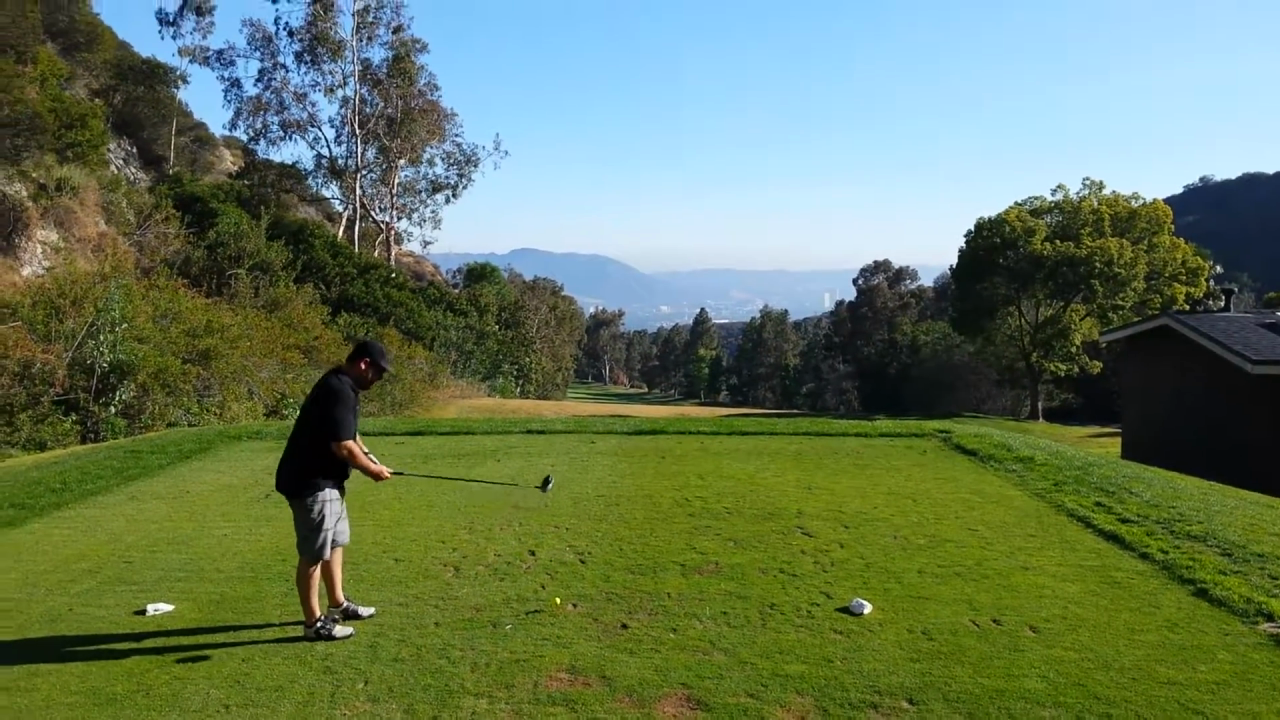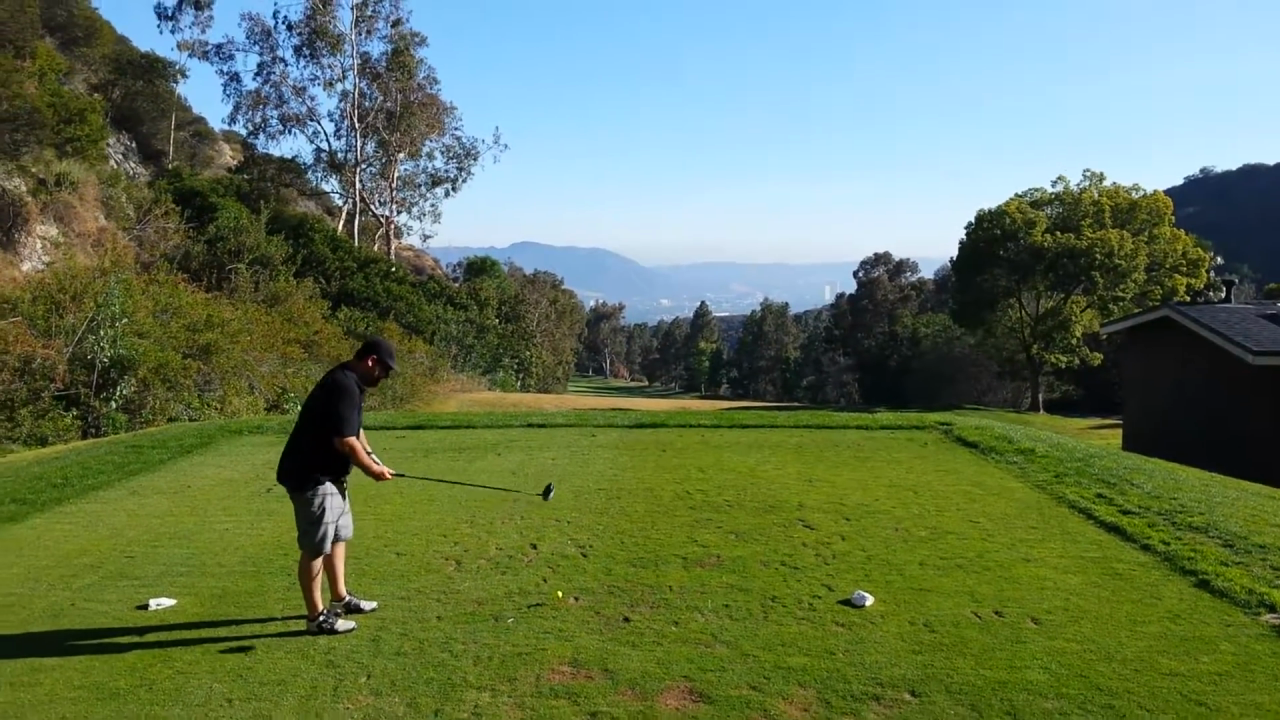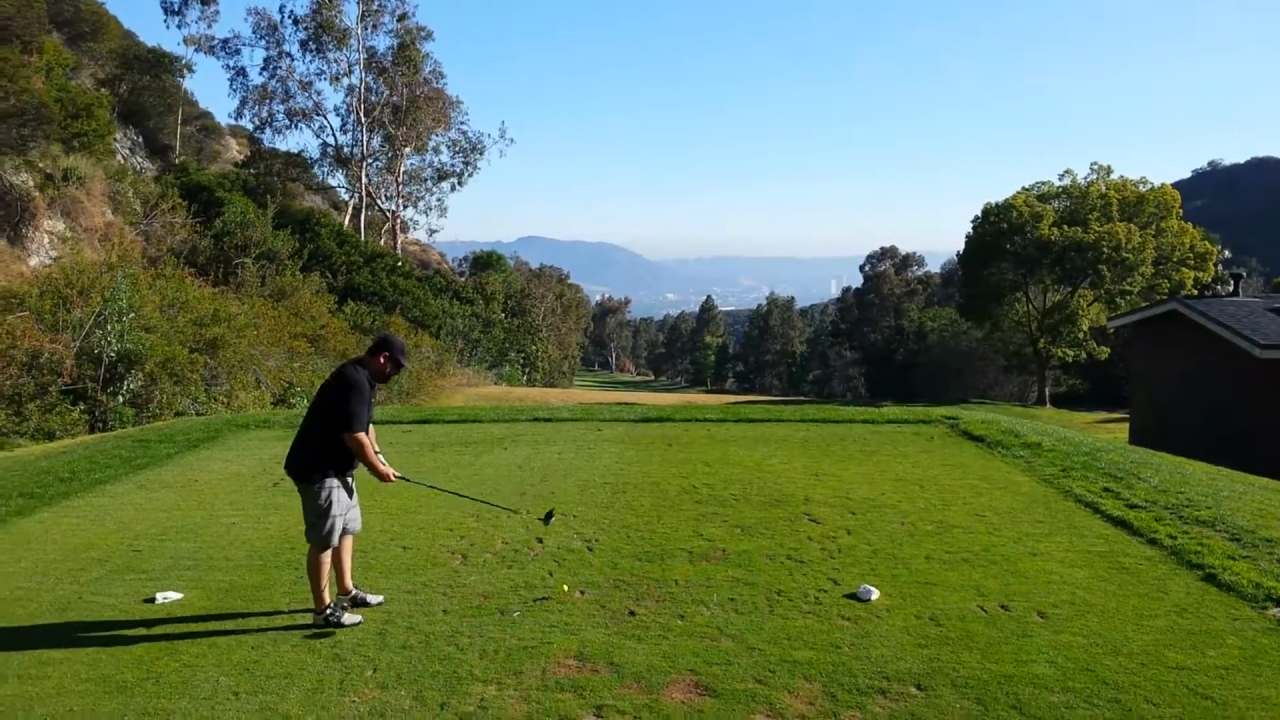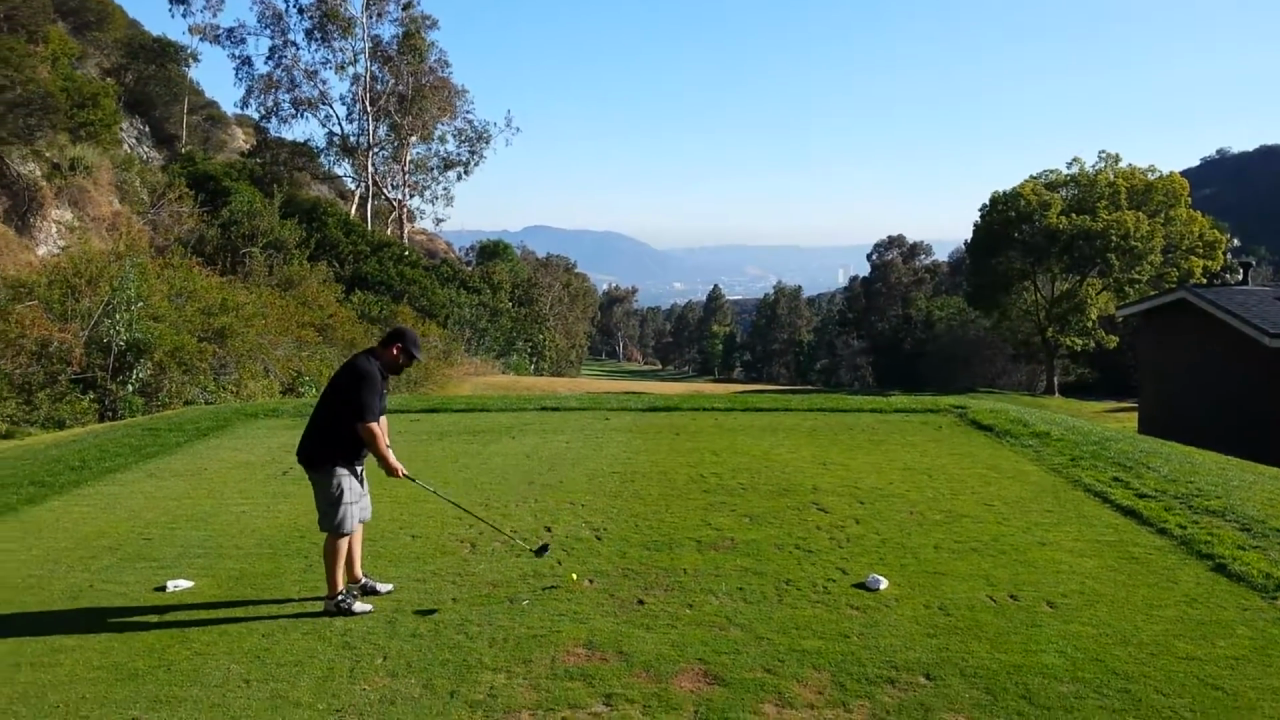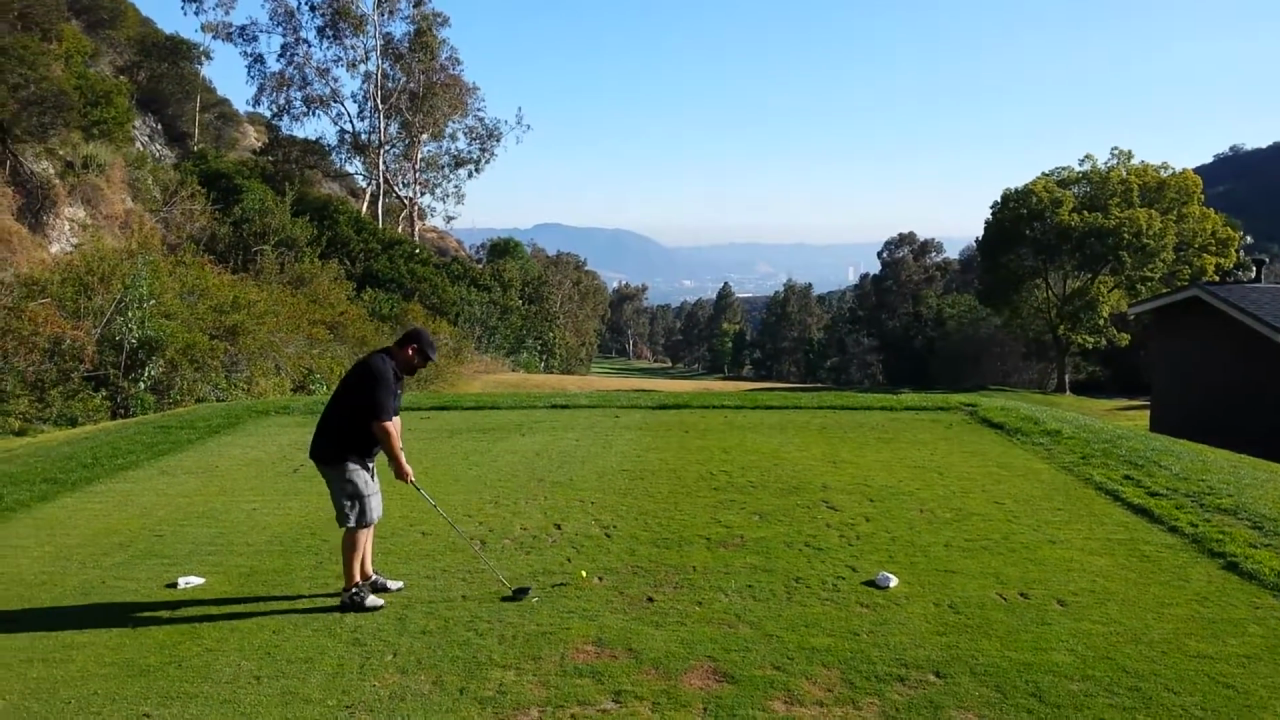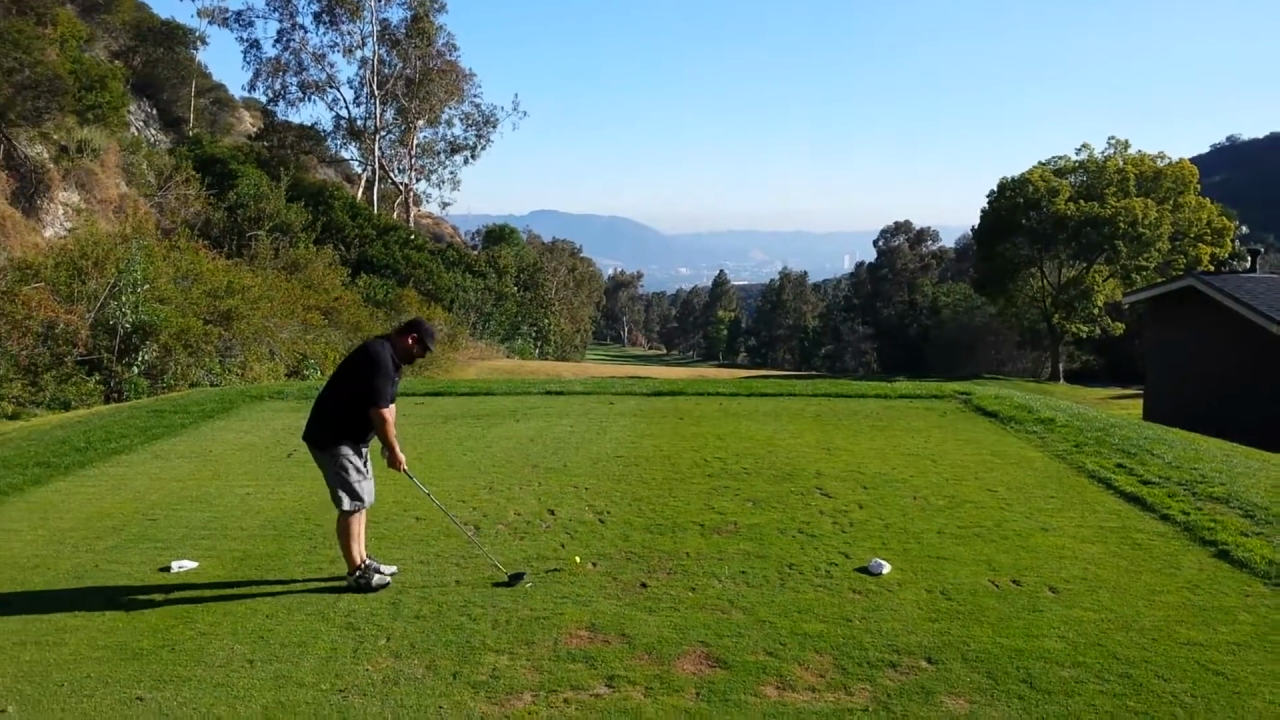
dt=0.1s
person 1, frame 1
left shoulder: (341, 385)
right shoulder: (339, 391)
left elbow: (348, 434)
right elbow: (342, 447)
left wrist: (367, 455)
right wrist: (371, 469)
left hip: (325, 480)
right hip: (311, 482)
left knee: (335, 543)
right knee: (314, 553)
left ankle: (338, 604)
right ankle: (314, 623)
person 1, frame 2
left shoulder: (350, 382)
right shoulder: (343, 387)
left elbow: (354, 430)
right elbow: (345, 442)
left wrist: (370, 456)
right wrist: (372, 469)
left hip: (328, 474)
right hip: (312, 477)
left knee: (338, 535)
right knee: (315, 547)
left ankle: (340, 598)
right ankle: (316, 616)
person 1, frame 3
left shoulder: (361, 378)
right shoulder: (354, 382)
left elbow: (365, 425)
right elbow: (355, 437)
left wrist: (377, 455)
right wrist: (378, 469)
left hip: (336, 468)
right hip: (319, 470)
left knee: (346, 529)
right knee: (324, 540)
left ankle: (346, 592)
right ankle: (323, 610)
person 1, frame 4
left shoulder: (377, 370)
right shoulder: (365, 372)
left elbow: (378, 416)
right elbow: (367, 427)
left wrist: (387, 450)
right wrist: (388, 461)
left hip: (347, 456)
right hip: (328, 458)
left knee: (357, 518)
right knee: (341, 526)
left ankle: (356, 580)
right ankle: (335, 597)
person 1, frame 5
left shoulder: (392, 370)
right shoulder: (379, 371)
left elbow: (393, 416)
right elbow: (382, 426)
left wrist: (398, 453)
right wrist: (400, 463)
left hip: (359, 452)
right hip: (340, 454)
left knee: (368, 515)
right knee: (360, 519)
left ankle: (367, 577)
right ankle: (351, 590)
person 1, frame 6
left shoulder: (390, 356)
right shoulder: (379, 358)
left elbow: (388, 404)
right elbow: (379, 413)
left wrist: (389, 446)
right wrist: (394, 451)
left hip: (352, 437)
right hip: (333, 438)
left knee: (361, 499)
right knee: (353, 502)
left ankle: (362, 560)
right ankle: (356, 571)
